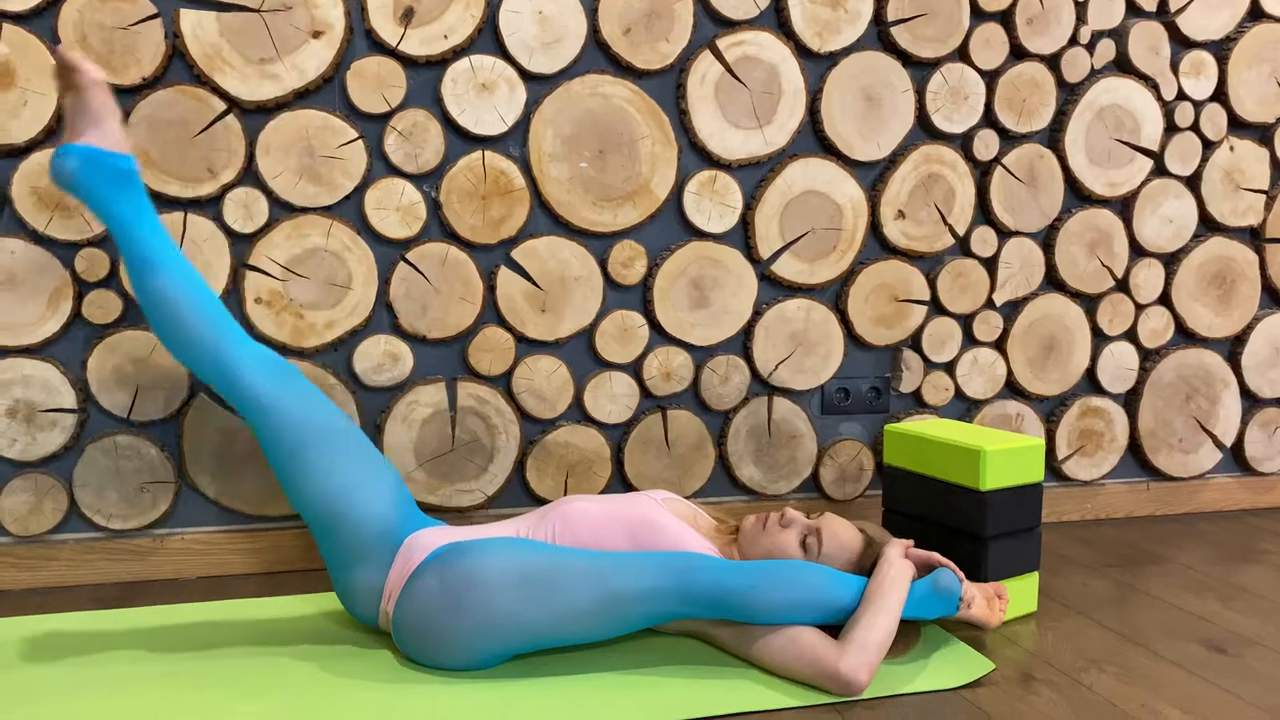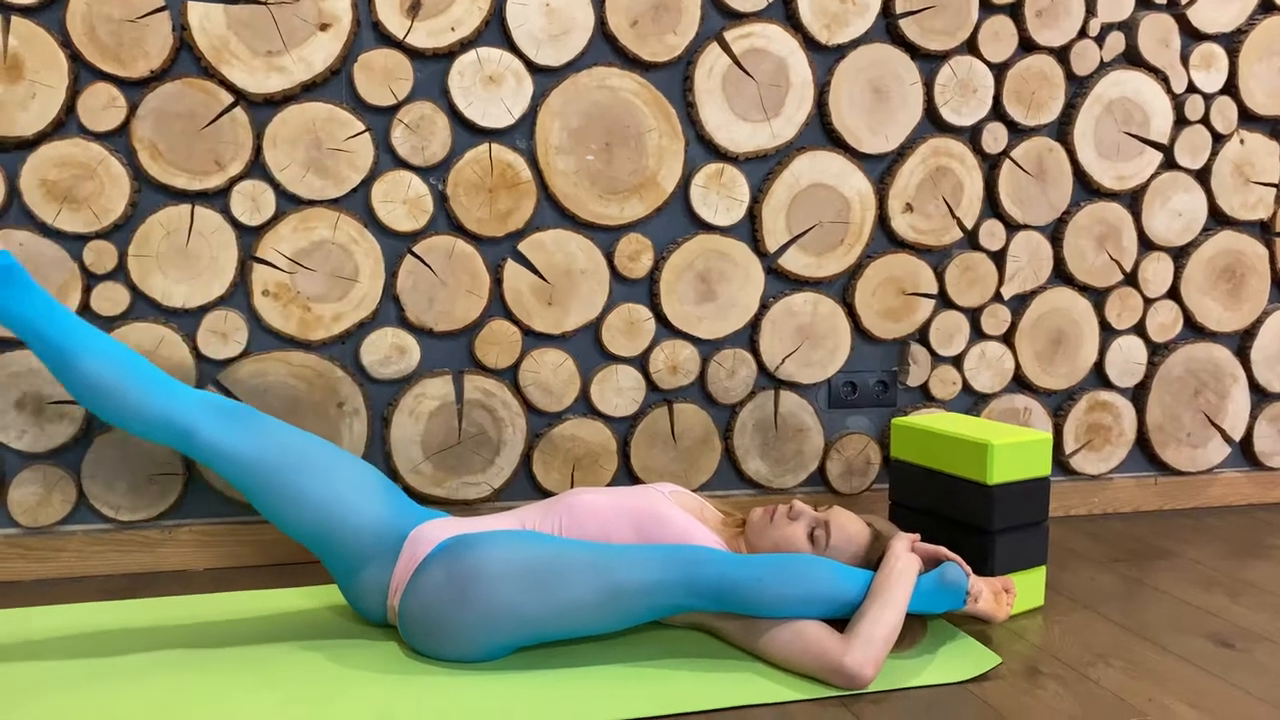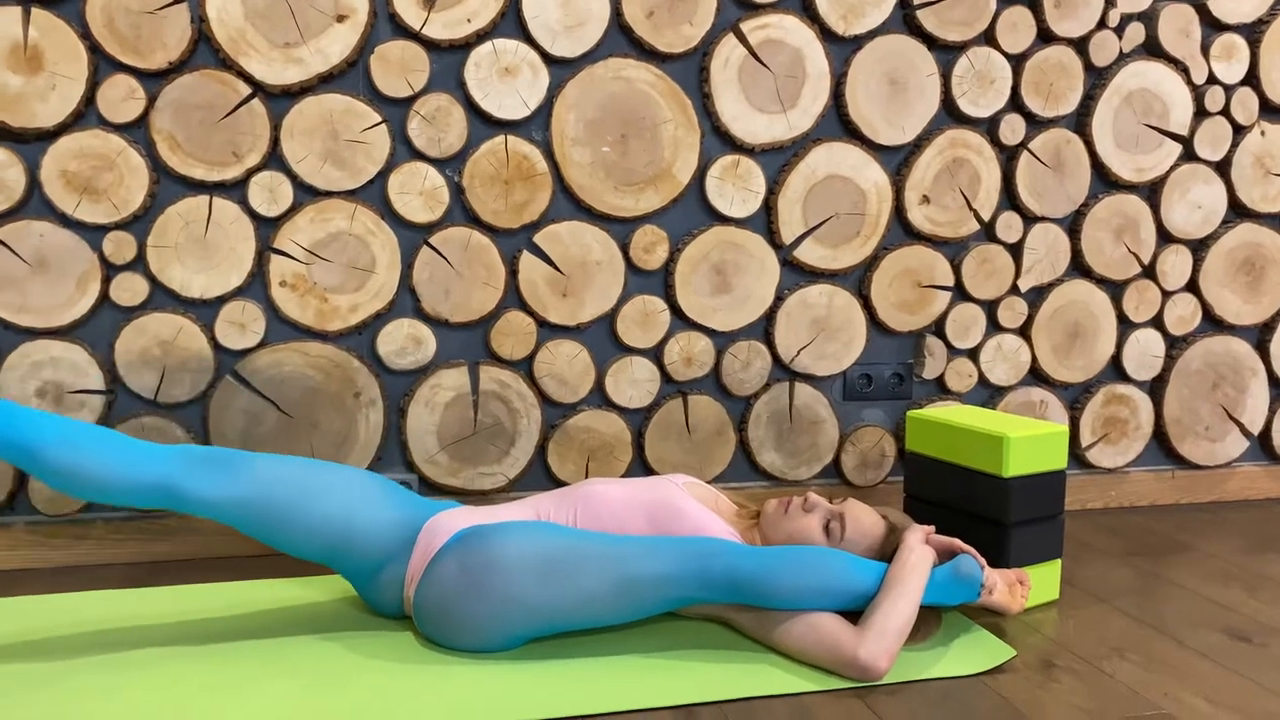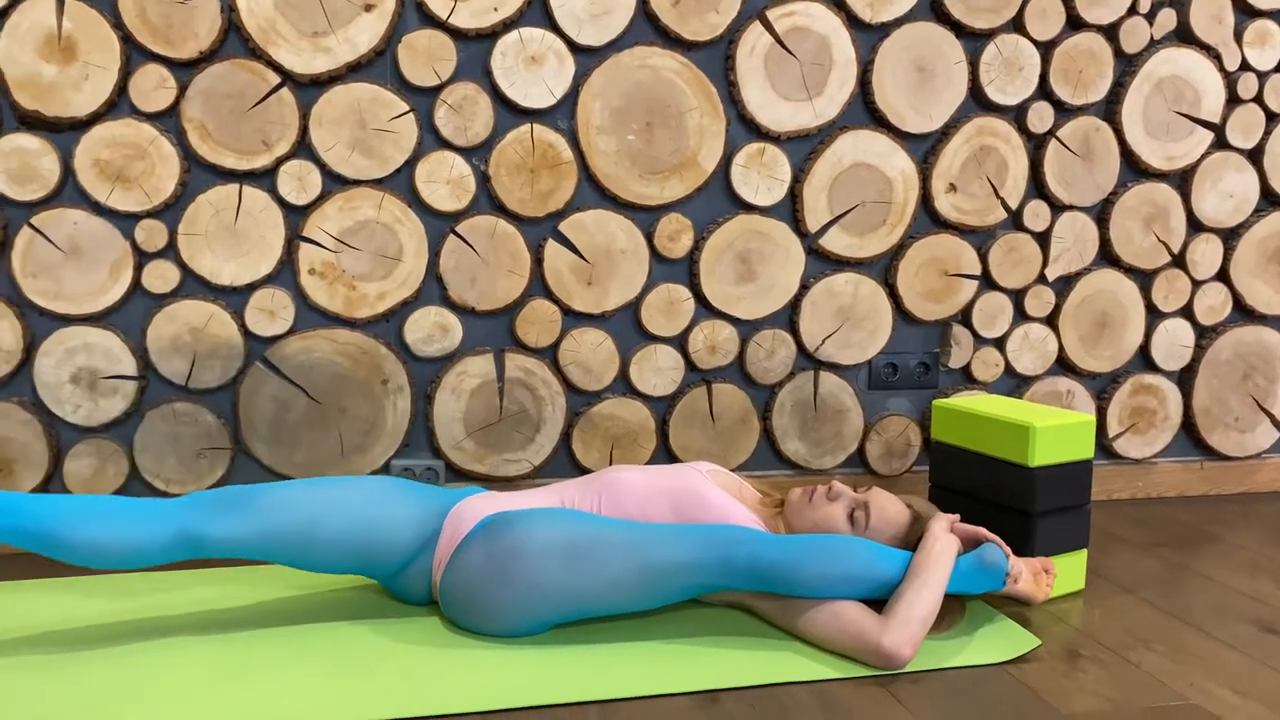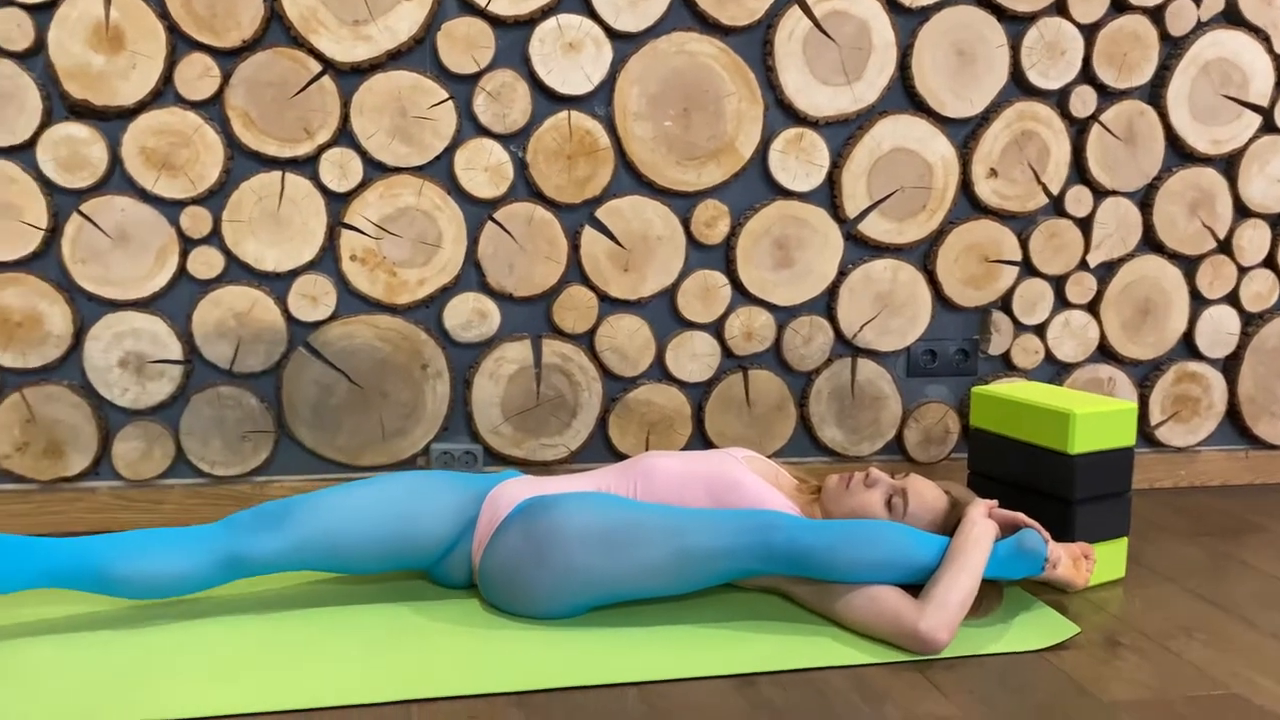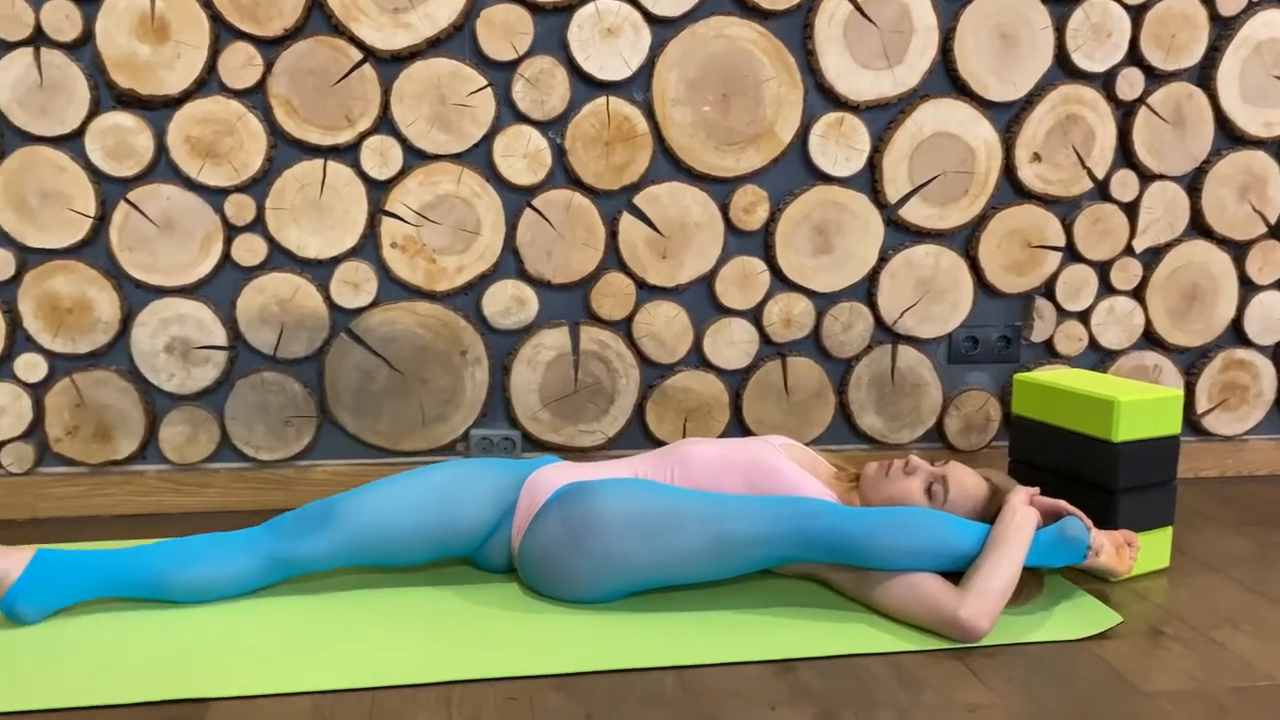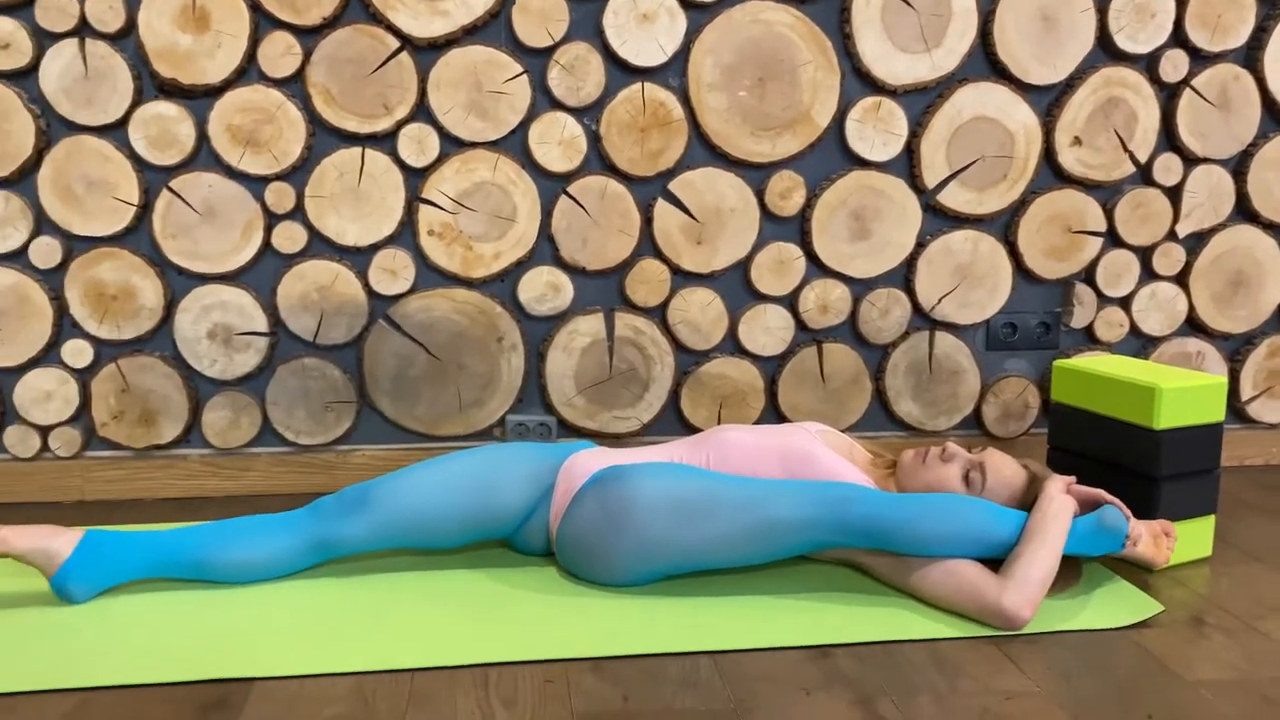
dt=0.3s
person 1, frame 1
left shoulder: (730, 597)
right shoulder: (701, 524)
left elbow: (849, 673)
left wrist: (897, 581)
left hip: (448, 604)
right hip: (401, 557)
person 1, frame 2
left shoulder: (739, 580)
right shoulder: (695, 510)
left elbow: (857, 661)
left wrist: (904, 567)
left hip: (454, 600)
right hip: (419, 543)
person 1, frame 3
left shoulder: (750, 579)
right shoulder: (714, 504)
left elbow: (867, 654)
left wrist: (920, 566)
left hip: (471, 585)
right hip: (425, 526)
right knee: (187, 471)
person 1, frame 4
left shoulder: (775, 567)
right shoulder: (733, 487)
left elbow: (892, 642)
left wrist: (945, 553)
left hip: (496, 575)
right hip: (454, 516)
right knee: (208, 515)
person 1, frame 5
left shoulder: (810, 552)
right shoulder: (771, 476)
left elbow: (927, 628)
left wrist: (978, 539)
left hip: (539, 558)
right hip: (490, 502)
right knee: (247, 534)
person 1, frame 6
left shoulder: (853, 538)
right shoulder: (811, 465)
left elbow: (968, 613)
left wrist: (1022, 525)
left hip: (575, 543)
right hip: (530, 489)
right knee: (295, 538)
person 1, frame 7
left shoulder: (887, 526)
right shoulder: (849, 452)
left elbow: (1008, 604)
left wrist: (1055, 517)
left hip: (614, 527)
right hip: (565, 474)
right knee: (331, 522)
right ankle: (98, 556)
